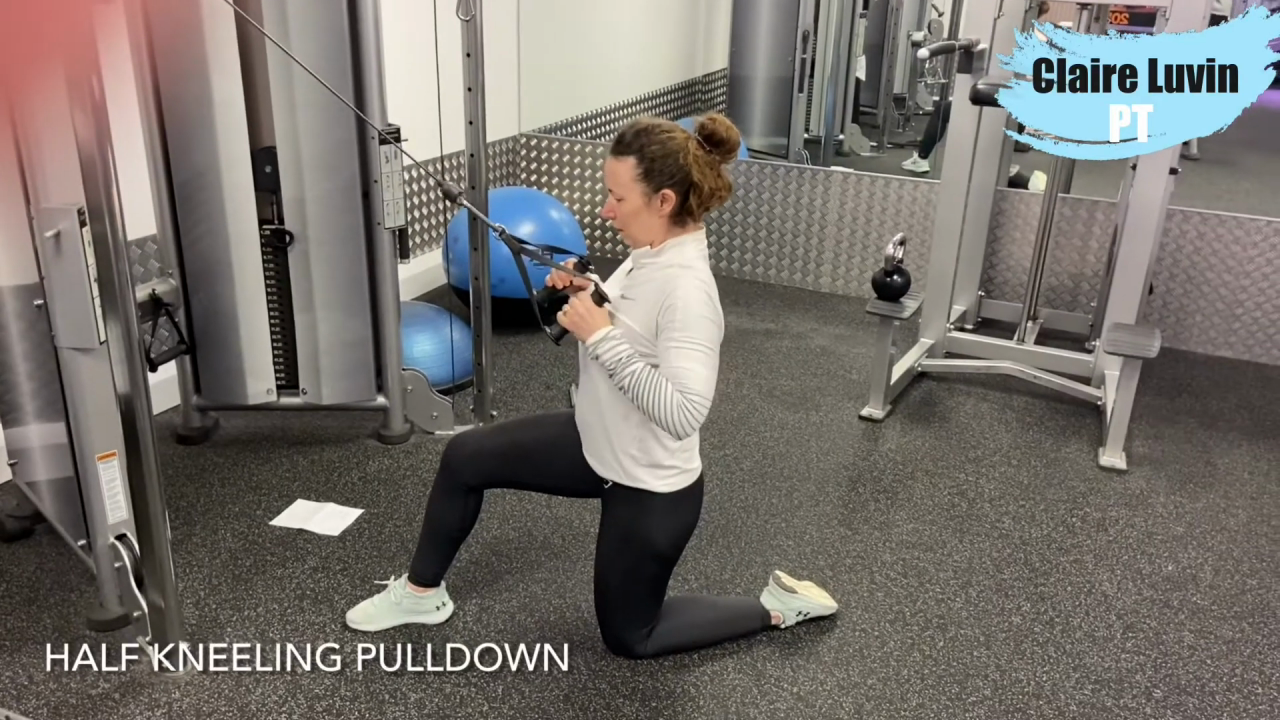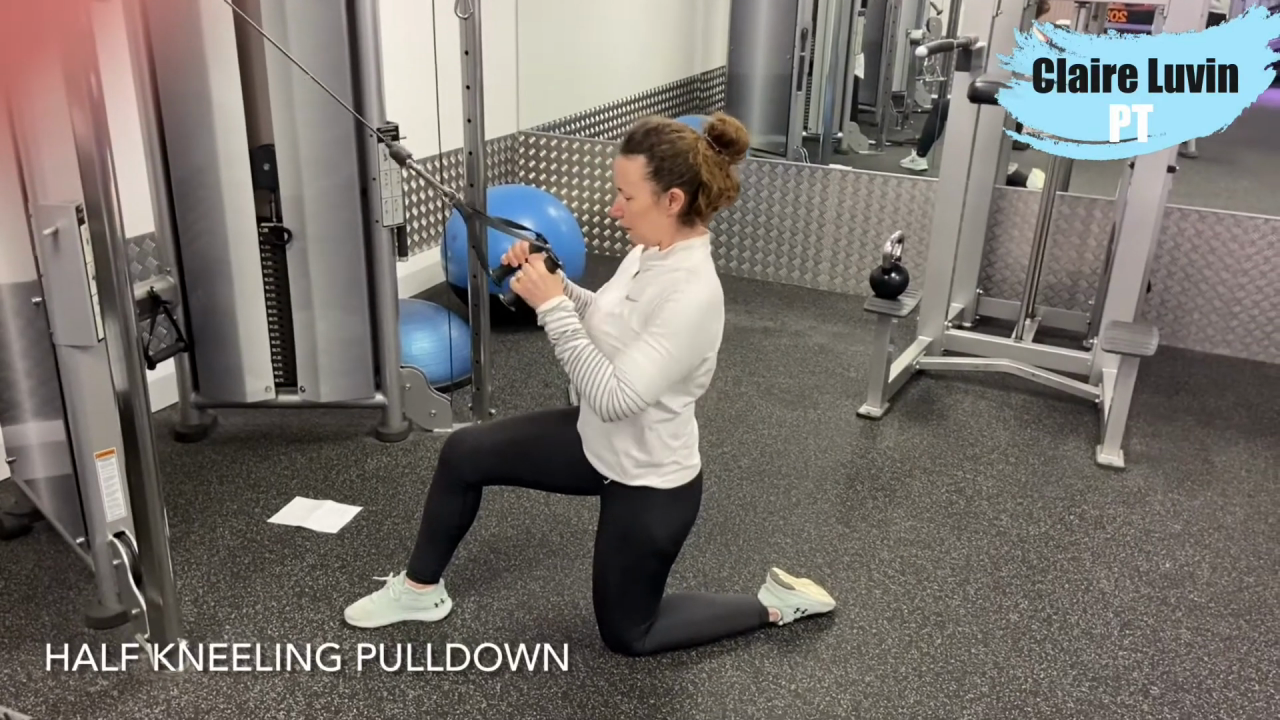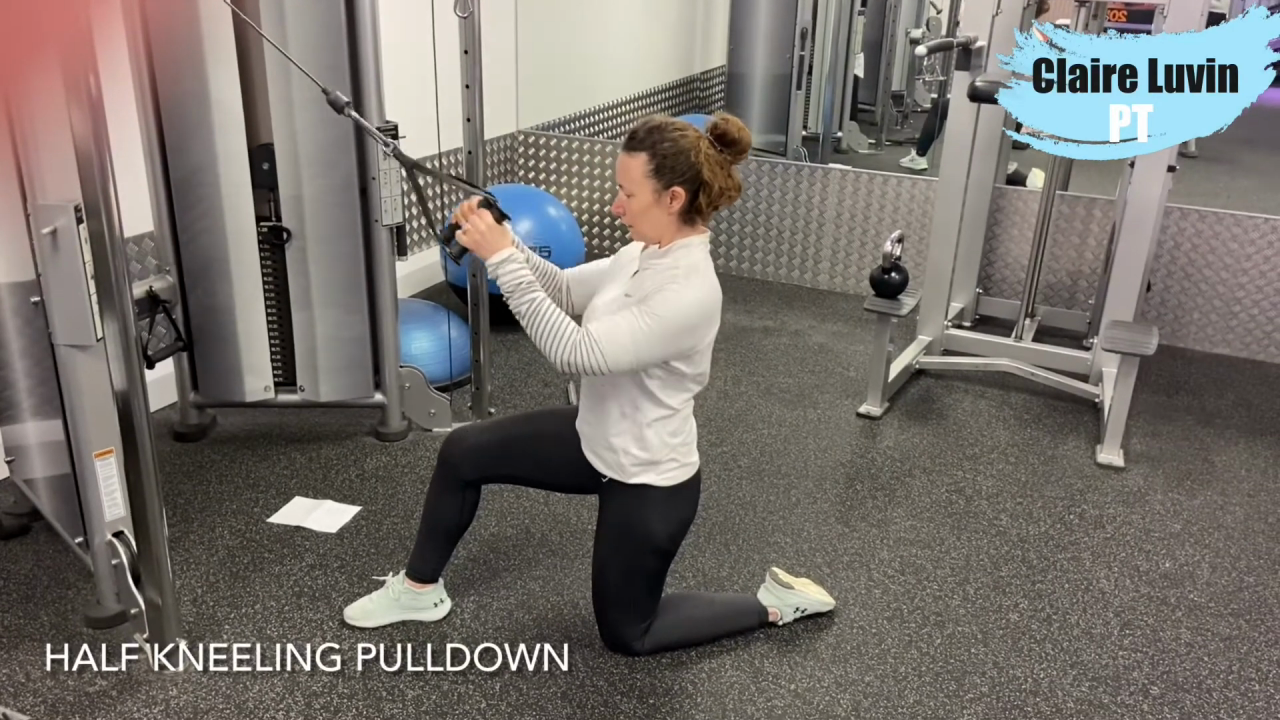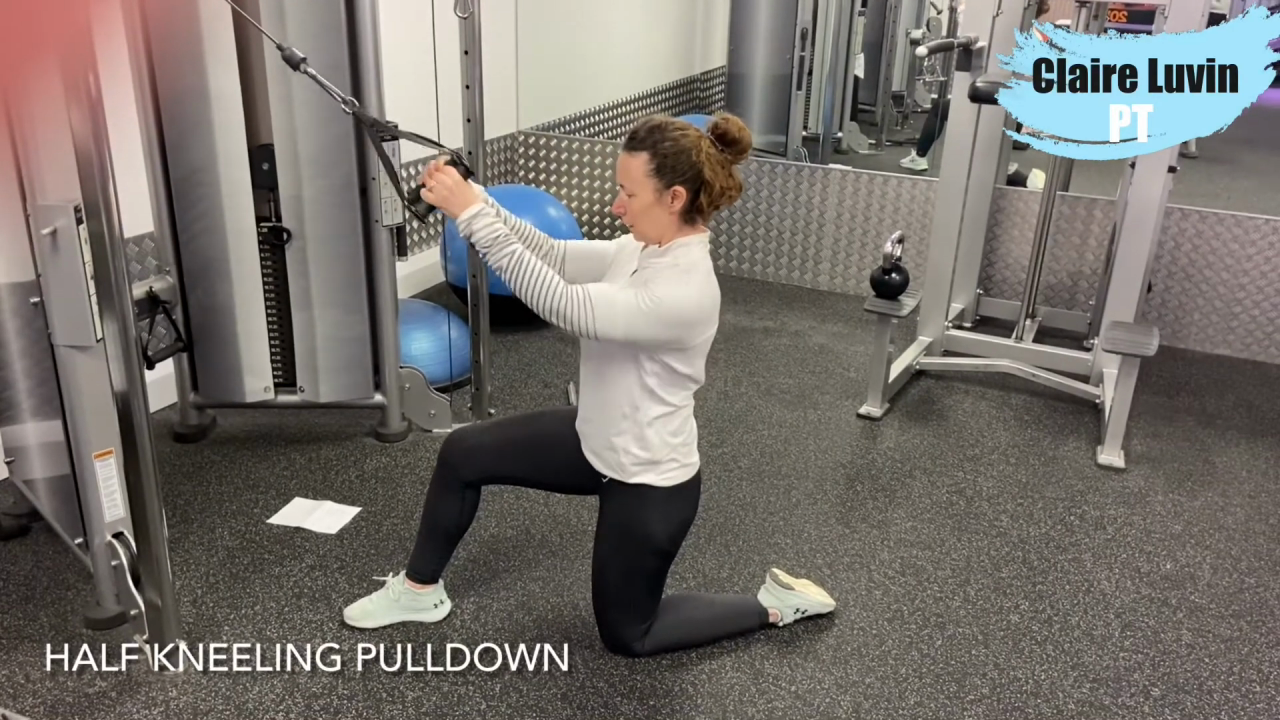
dt=0.4s
person 1, frame 1
left shoulder: (686, 289)
right shoulder: (652, 253)
left elbow: (683, 413)
left wrist: (602, 337)
right wrist: (588, 292)
left hip: (651, 486)
right hip: (601, 444)
left knee: (628, 635)
right knee: (464, 457)
left ankle: (780, 606)
right ankle: (421, 593)
person 1, frame 2
left shoulder: (692, 295)
right shoulder: (652, 254)
left elbow: (614, 398)
right elbow: (607, 323)
left wrist: (551, 306)
right wrist: (555, 286)
left hip: (650, 482)
right hip: (599, 443)
left knee: (627, 632)
right knee: (463, 454)
left ankle: (776, 602)
right ankle: (420, 589)
person 1, frame 3
left shoulder: (689, 293)
right shoulder: (650, 250)
left elbow: (575, 352)
right elbow: (568, 291)
left wrist: (502, 260)
right wrist: (504, 244)
left hip: (649, 481)
right hip: (599, 438)
left knee: (626, 631)
right knee: (463, 452)
left ankle: (776, 604)
right ankle: (419, 589)
person 1, frame 4
left shoulder: (685, 290)
right shoulder: (649, 247)
left elbow: (561, 304)
right elbow: (556, 257)
left wrist: (473, 217)
right wrist: (477, 201)
left hip: (650, 483)
right hip: (599, 439)
left knee: (626, 633)
right knee: (464, 452)
left ankle: (775, 603)
right ankle: (419, 590)
